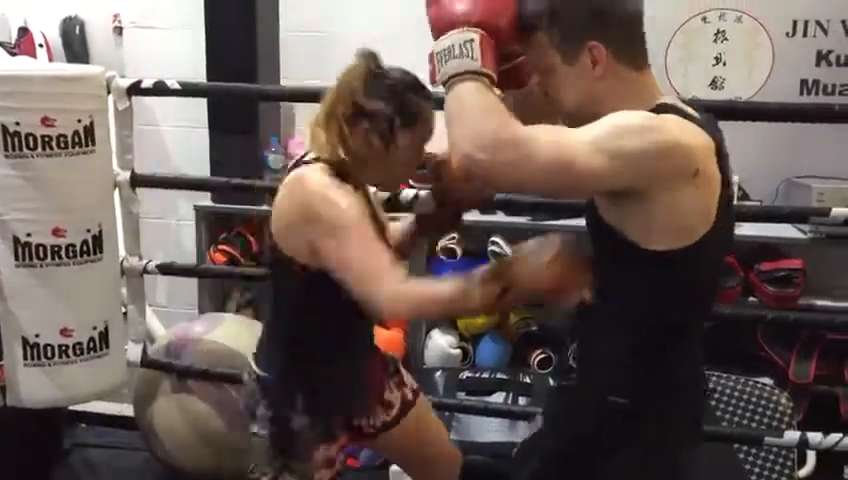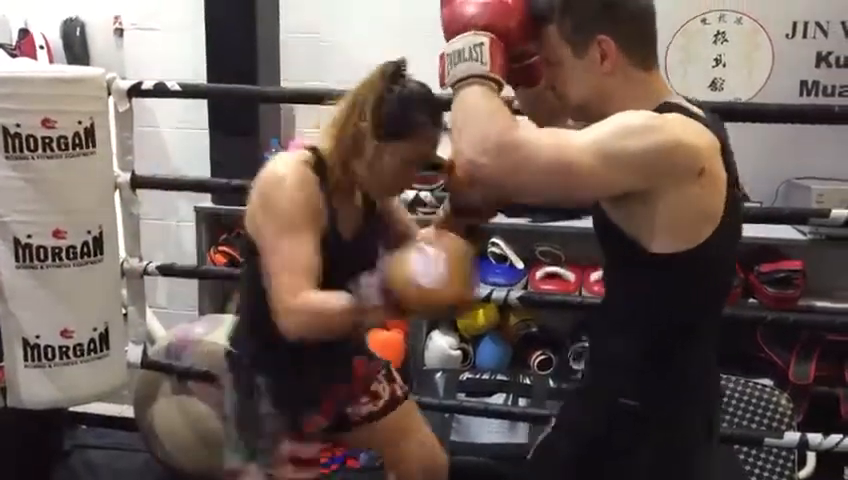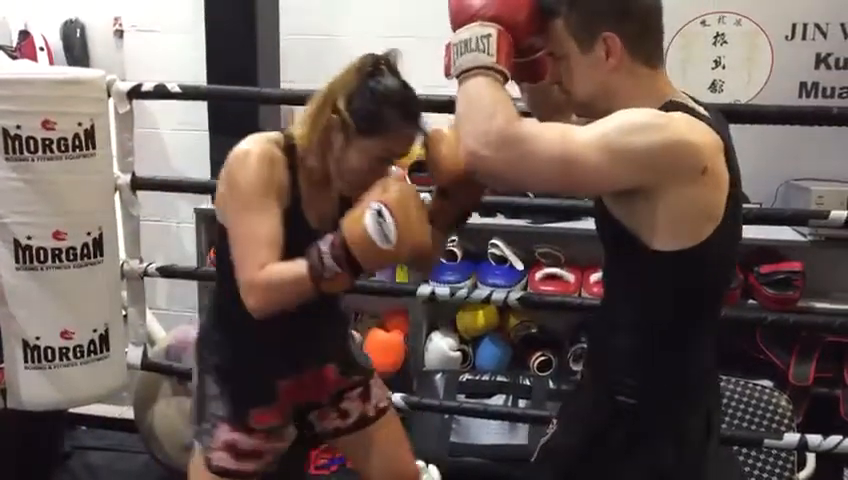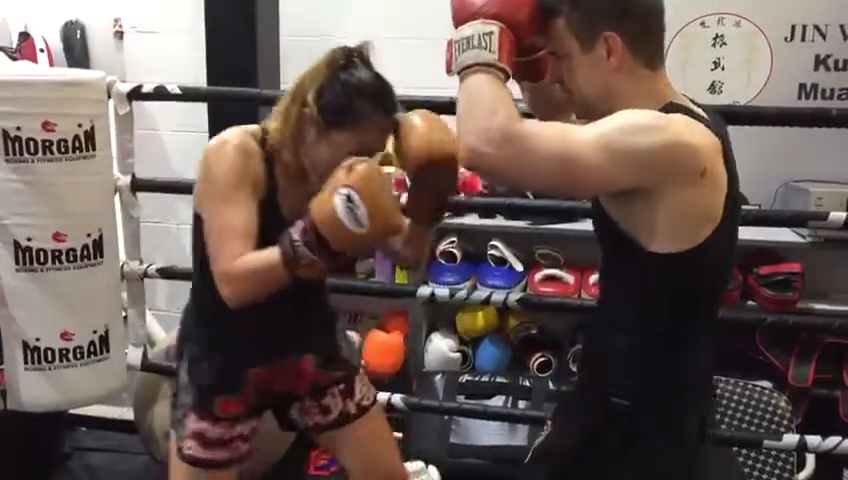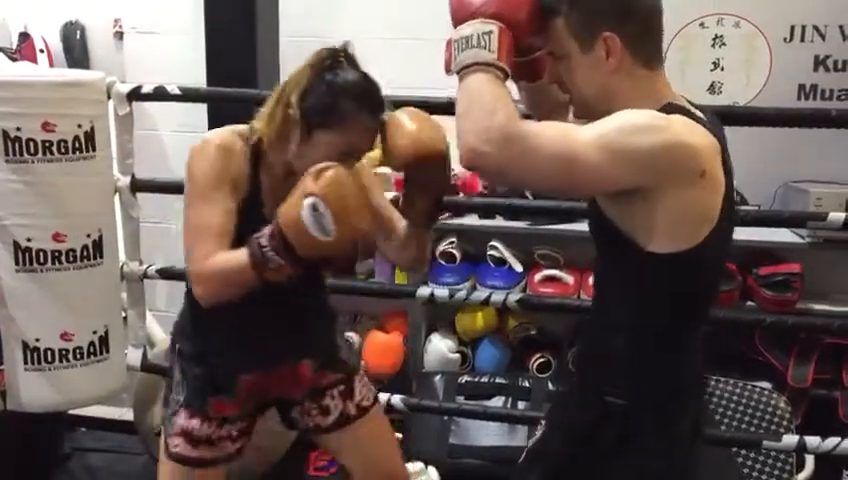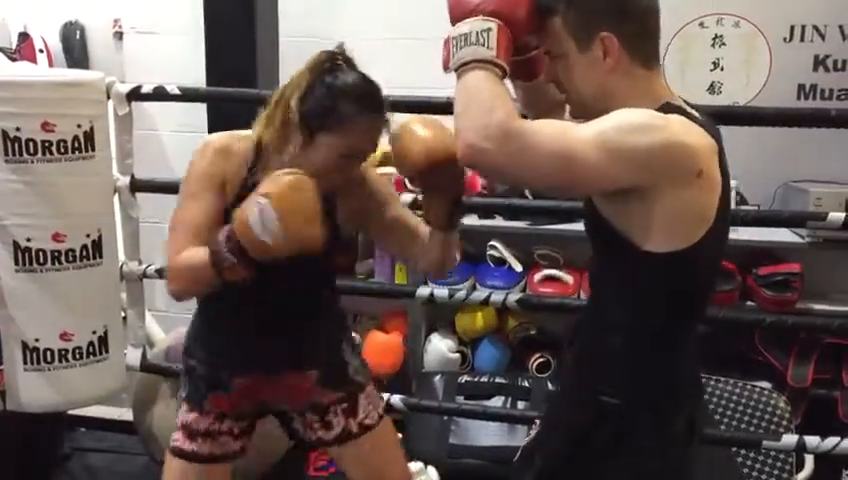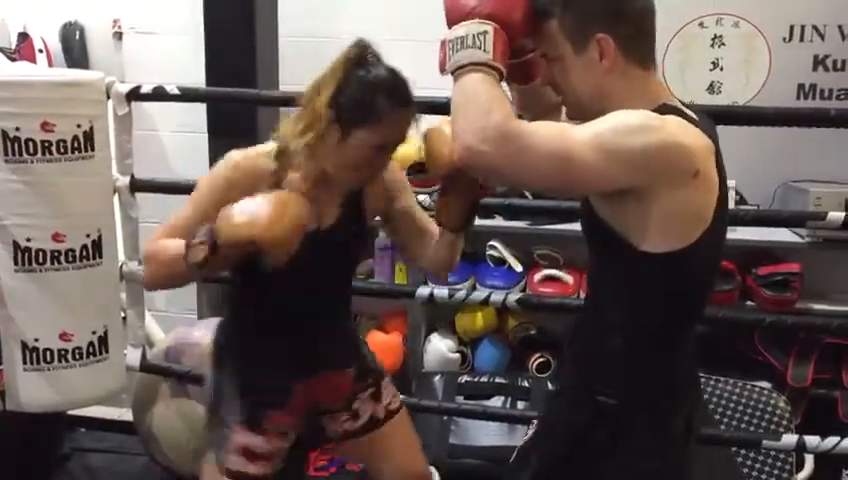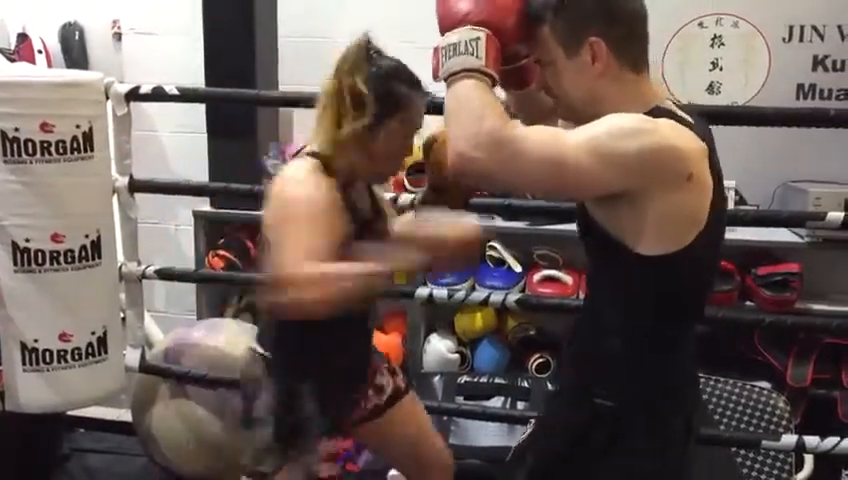
dt=0.1s
person 1, frame 1
left shoulder: (659, 144)
right shoulder: (667, 125)
left elbow: (481, 156)
right elbow: (541, 129)
left wrist: (465, 52)
right wrist: (506, 58)
left hip: (632, 414)
right hip: (632, 394)
person 1, frame 2
left shoulder: (664, 143)
right shoulder: (679, 126)
left elbow: (483, 161)
right elbow: (556, 128)
left wrist: (473, 54)
right wrist: (520, 59)
left hip: (645, 417)
right hip: (660, 394)
person 1, frame 3
left shoulder: (667, 142)
right shoulder: (682, 121)
left elbow: (487, 150)
right elbow: (560, 121)
left wrist: (479, 44)
right wrist: (525, 52)
left hip: (644, 414)
right hip: (653, 394)
person 1, frame 4
left shoulder: (666, 143)
right shoulder: (680, 127)
left elbow: (487, 147)
right elbow: (557, 125)
left wrist: (481, 45)
right wrist: (525, 51)
left hip: (637, 417)
right hip: (651, 395)
person 1, frame 5
left shoulder: (665, 144)
right shoulder: (678, 126)
left elbow: (487, 146)
right elbow: (555, 128)
left wrist: (480, 45)
right wrist: (523, 50)
left hip: (632, 417)
right hip: (638, 396)
person 1, frame 6
left shoulder: (662, 143)
right shoulder: (674, 128)
left elbow: (484, 143)
right elbow: (549, 126)
left wrist: (479, 39)
right wrist: (521, 51)
left hip: (627, 417)
right hip: (636, 396)
person 1, frame 7
left shoulder: (660, 144)
right shoulder: (671, 127)
left elbow: (481, 146)
right elbow: (545, 131)
left wrist: (475, 41)
right wrist: (516, 53)
left hip: (624, 417)
right hip: (636, 396)
person 1, frame 8
left shoulder: (652, 147)
right shoulder: (667, 130)
left elbow: (477, 151)
right elbow: (547, 145)
left wrist: (468, 41)
right wrist: (513, 57)
left hip: (626, 416)
right hip: (634, 397)
person 2, frame 1
left shoulder: (349, 177)
right shoulder: (318, 194)
left elbow: (383, 249)
right elbow: (394, 300)
left wrist: (438, 213)
right wrist: (506, 280)
left hip: (354, 365)
right hip: (297, 389)
person 2, frame 2
left shoulder: (377, 181)
right shoulder: (289, 182)
right elbow: (295, 314)
right wrist: (383, 297)
left hip: (343, 359)
right hip: (274, 374)
person 2, frame 3
left shoulder: (358, 175)
right shoulder: (257, 161)
left elbow: (417, 254)
right elbow: (260, 292)
right wrist: (344, 254)
left hip: (323, 358)
right hip: (241, 368)
person 2, frame 4
left shoulder: (351, 168)
right shoulder: (235, 153)
left elbow: (408, 251)
right elbow: (233, 282)
left wrist: (430, 196)
right wrist: (319, 239)
left hip: (310, 347)
right hip: (221, 358)
person 2, frame 5
left shoulder: (345, 172)
right shoulder: (220, 153)
left elbow: (407, 257)
right elbow: (207, 282)
left wrist: (423, 197)
right wrist: (286, 244)
left hip: (311, 350)
right hip: (217, 360)
person 2, frame 6
left shoulder: (359, 183)
right shoulder: (222, 157)
left elbow: (434, 261)
right elbow: (178, 278)
left wrist: (442, 198)
right wrist: (242, 245)
left hip: (320, 358)
right hip: (226, 362)
person 2, frame 7
left shoulder: (378, 181)
right shoulder: (247, 171)
left elbow: (437, 260)
right elbow: (154, 267)
left wrist: (458, 201)
right wrist: (215, 247)
left hip: (339, 358)
right hip: (254, 369)
person 2, frame 8
left shoulder: (357, 175)
right shoulder: (304, 185)
left elbow: (389, 235)
right elbow: (291, 290)
right wrist: (404, 257)
left hip: (350, 353)
right hip: (302, 374)
